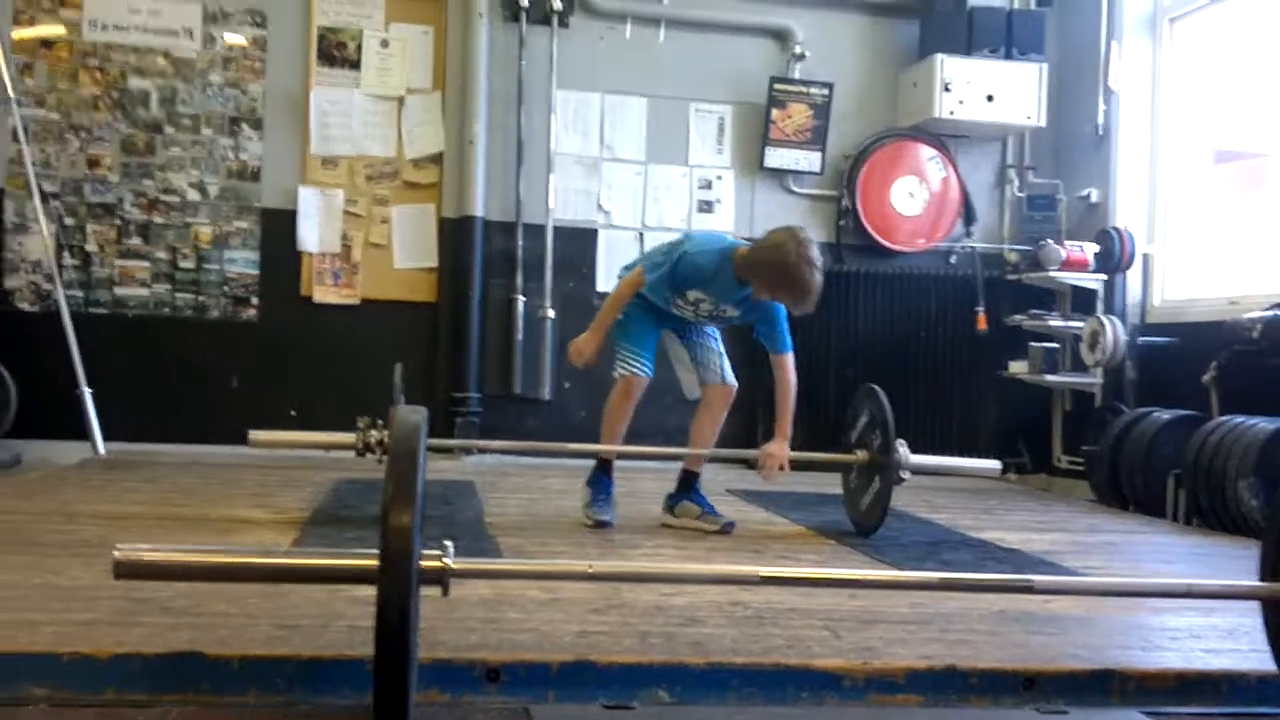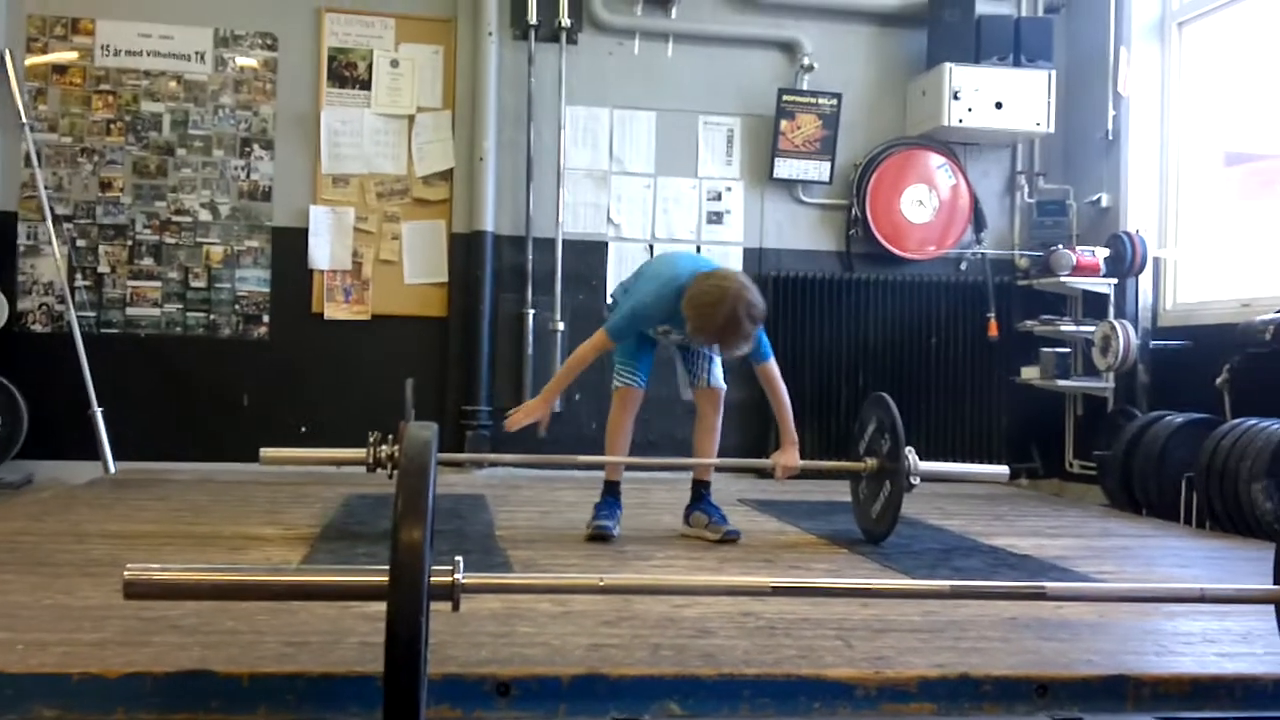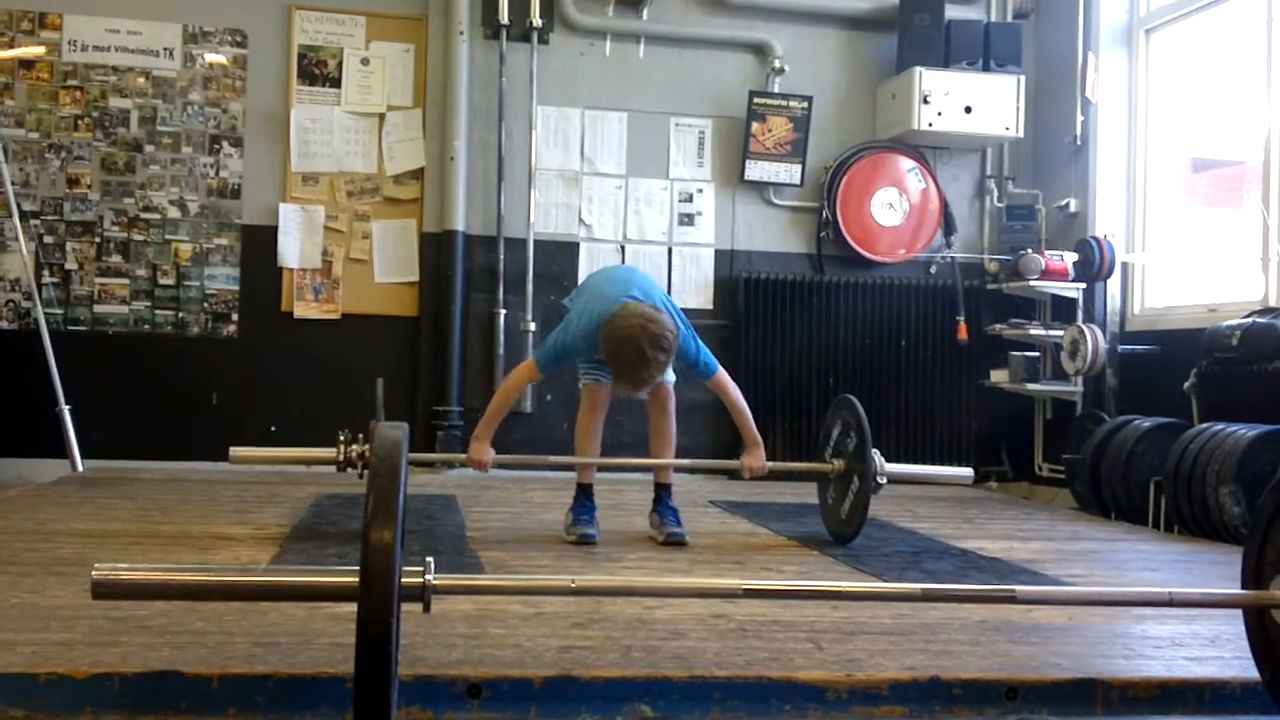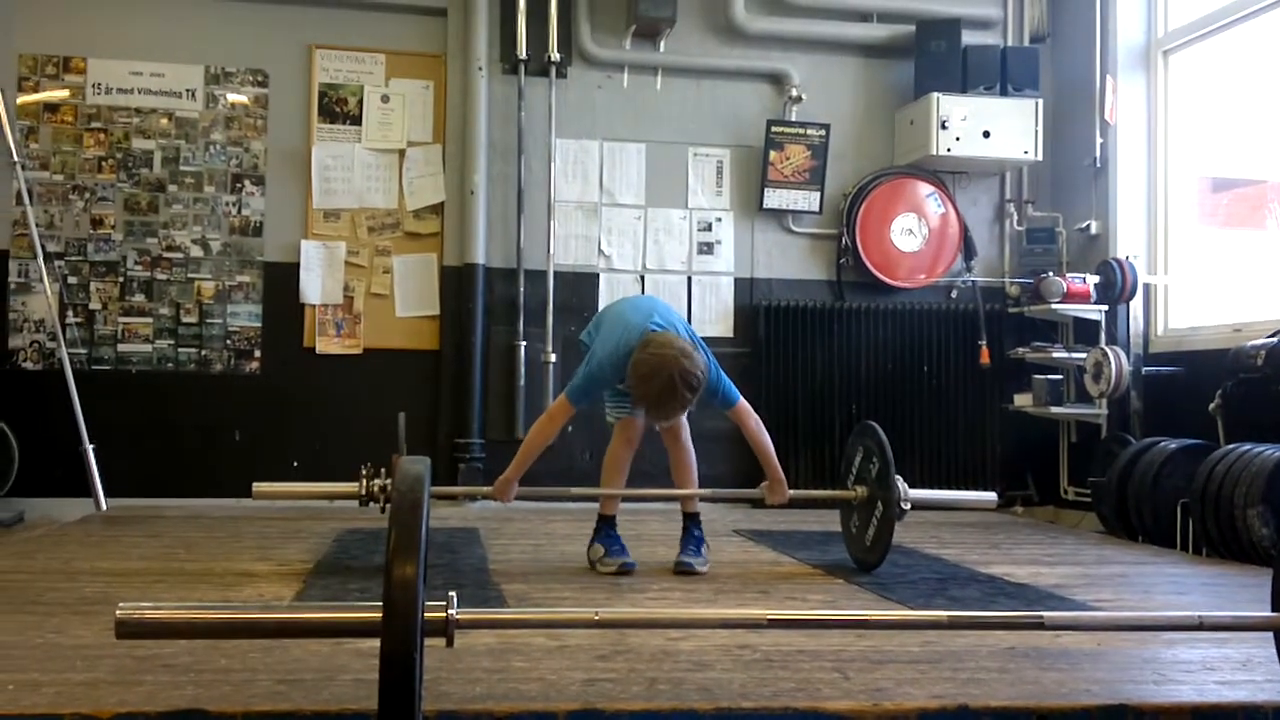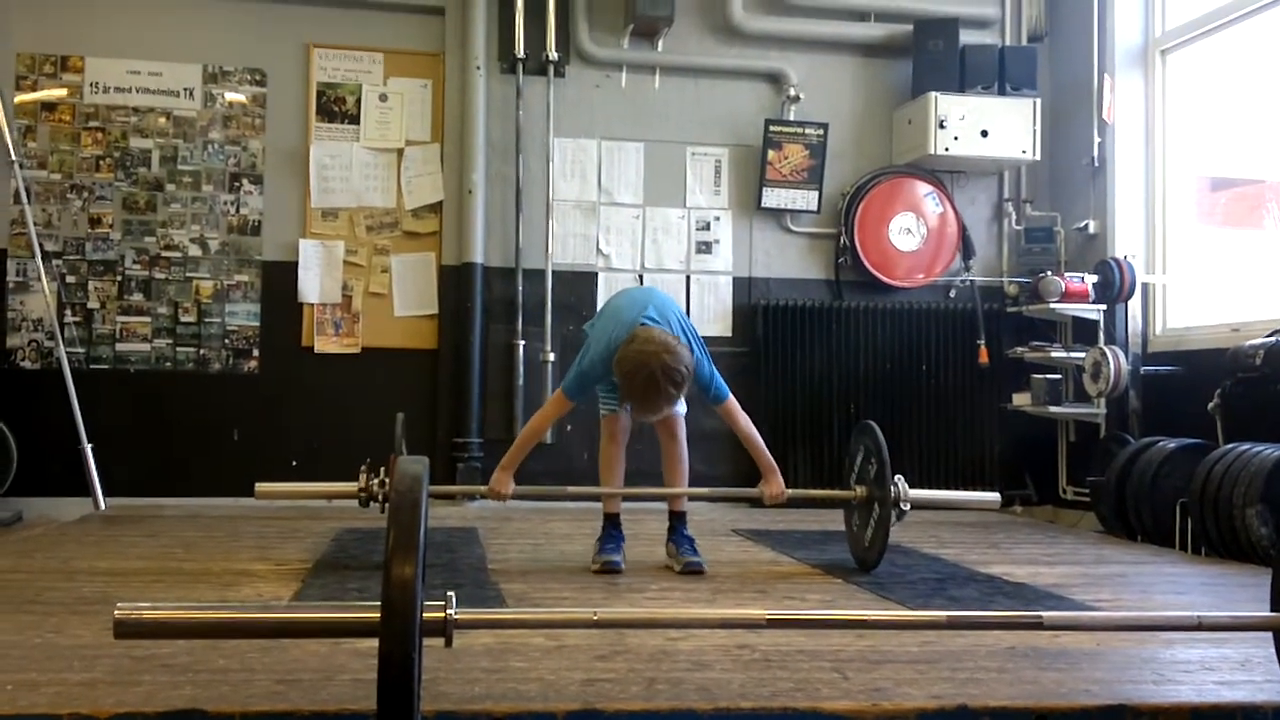
dt=1s
person 1, frame 1
left shoulder: (768, 301)
right shoulder: (700, 255)
left elbow: (784, 367)
right elbow: (632, 280)
left wrist: (780, 439)
right wrist: (594, 334)
left hip: (695, 319)
right hip: (646, 301)
left knee: (722, 389)
right knee: (633, 380)
left ankle: (684, 492)
right ankle: (601, 479)
person 1, frame 2
left shoulder: (740, 313)
right shoulder: (654, 298)
left elbow: (770, 375)
right elbow: (594, 346)
left wrist: (789, 445)
right wrist: (545, 399)
left hip: (699, 319)
right hip: (644, 319)
left knee: (711, 394)
right knee: (629, 393)
left ankle: (699, 504)
right ankle: (609, 500)
person 1, frame 3
left shoulder: (676, 333)
right shoulder: (582, 330)
left elbow: (727, 387)
right elbow: (520, 377)
left wrist: (754, 447)
right wrist: (481, 440)
left hip: (645, 305)
right hip: (591, 314)
left knee: (663, 398)
right knee: (596, 396)
left ankle: (663, 503)
right ankle: (583, 502)
person 1, frame 4
left shoulder: (698, 363)
right shoulder: (607, 359)
left elbow: (748, 419)
right elbow: (553, 418)
left wrist: (776, 480)
right wrist: (510, 478)
left hip: (663, 331)
right hip: (610, 337)
left knee: (676, 429)
right knee: (628, 430)
left ankle: (693, 532)
right ankle: (604, 534)
person 1, frame 5
left shoulder: (690, 357)
right shoulder: (600, 355)
left elbow: (736, 416)
right elbow: (550, 412)
left wrist: (772, 474)
right wrist: (505, 470)
right hip: (614, 343)
left knee: (673, 426)
right knee: (614, 427)
left ankle: (679, 532)
right ankle: (611, 532)
